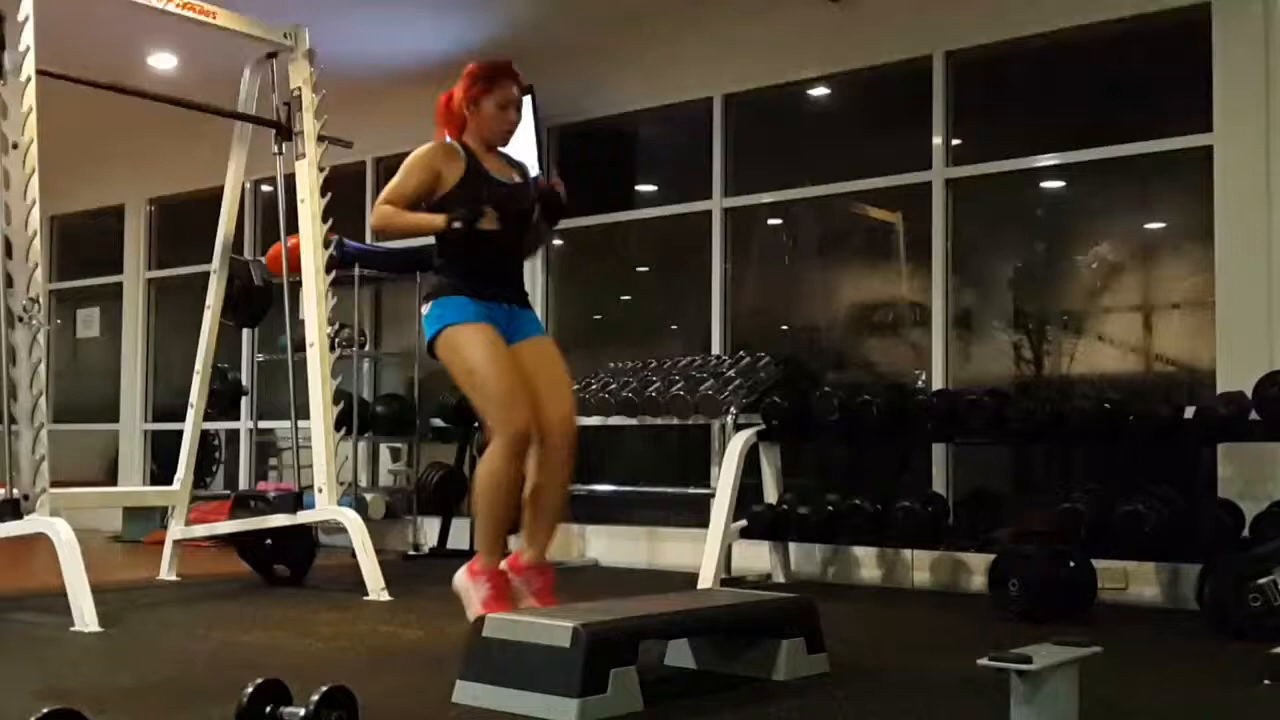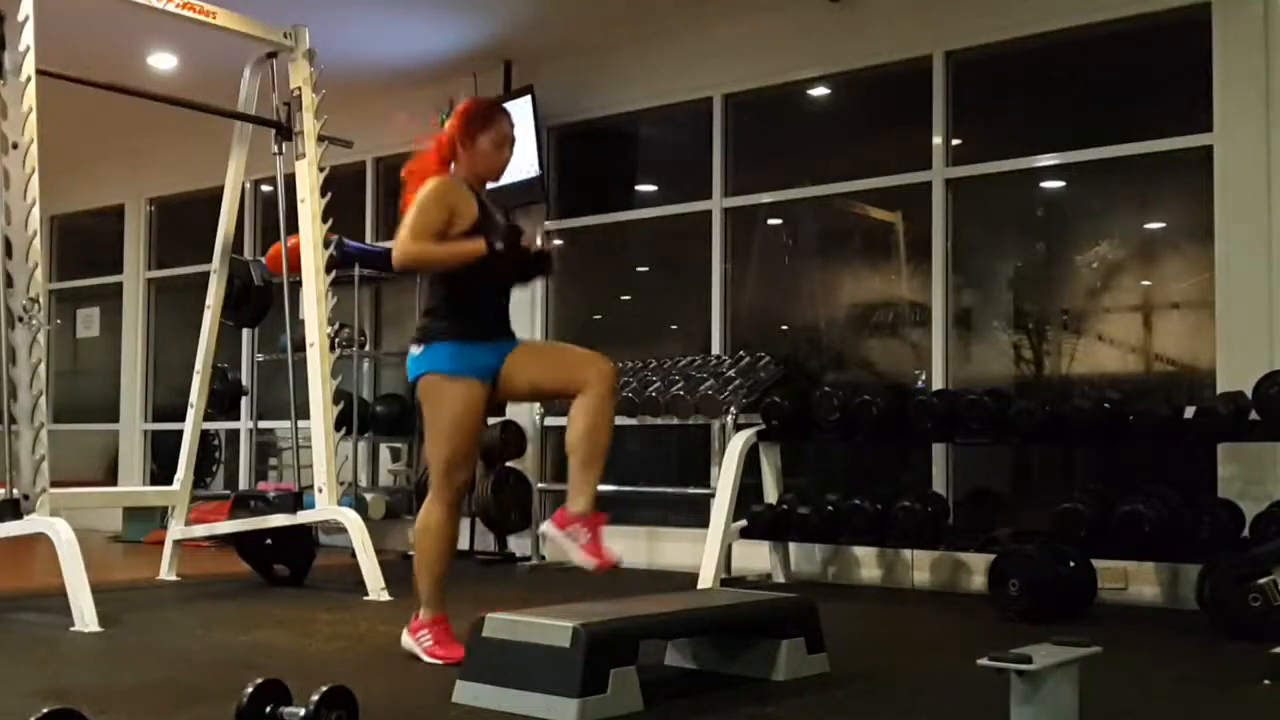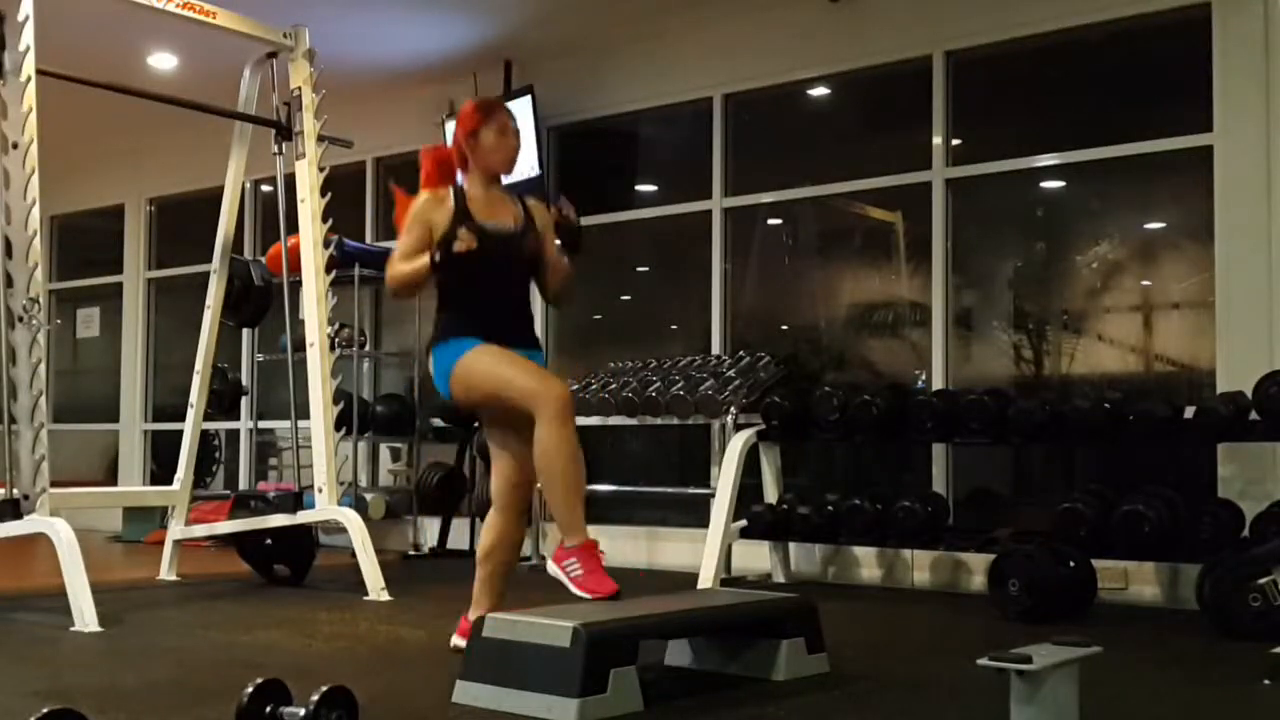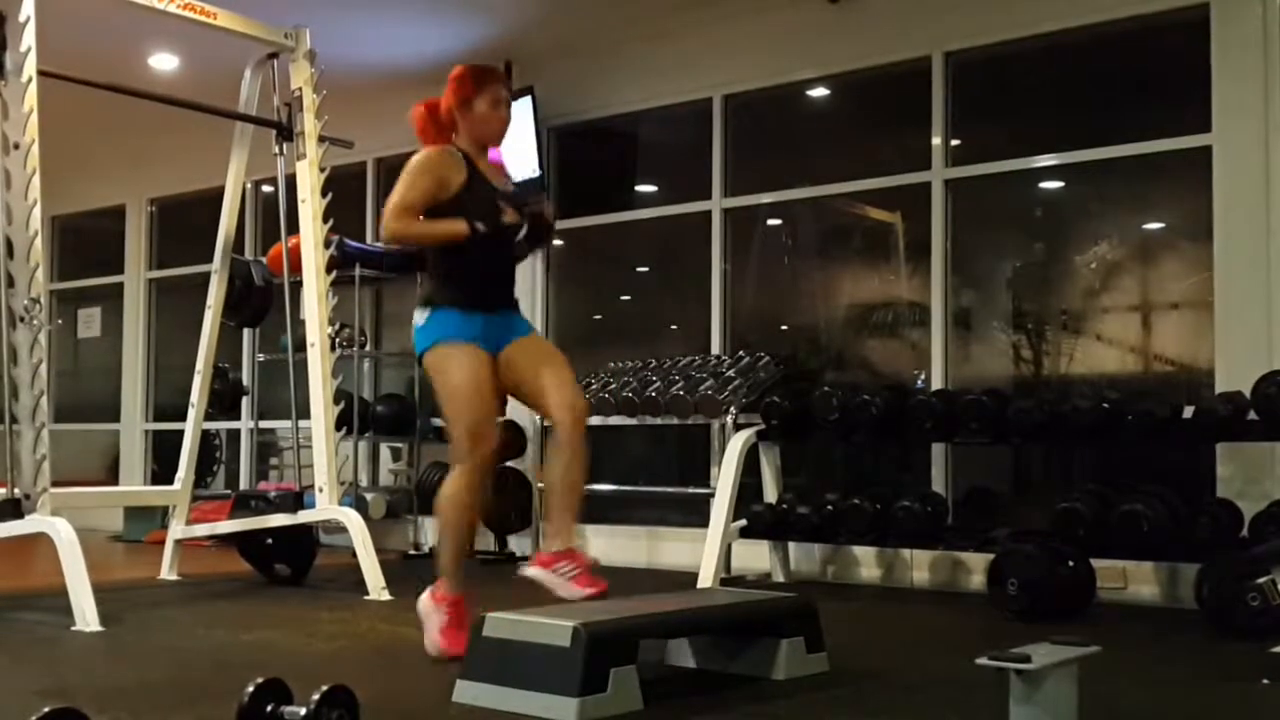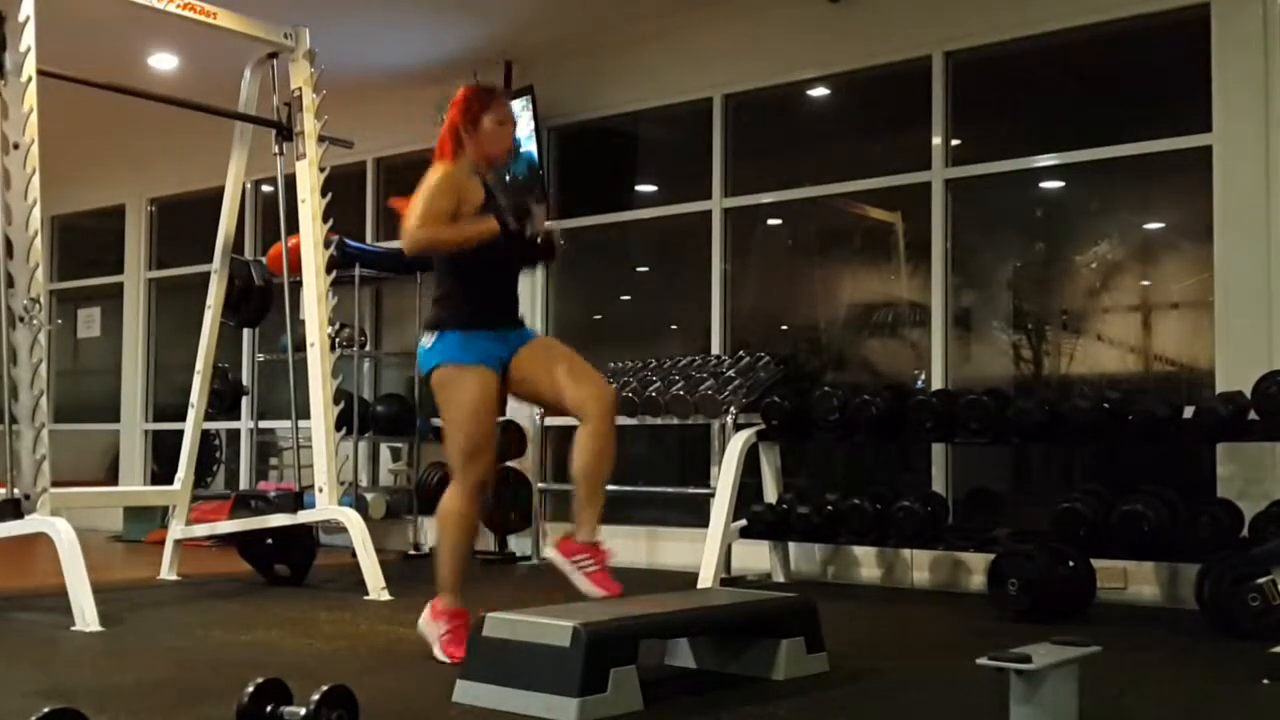
dt=1s
person 1, frame 1
left shoulder: (517, 172)
right shoulder: (438, 157)
right elbow: (382, 216)
left wrist: (548, 214)
right wrist: (453, 221)
left hip: (515, 309)
right hip: (458, 308)
left knee: (561, 428)
right knee: (514, 427)
left ankle: (529, 567)
right ankle: (484, 569)
person 1, frame 2
left shoulder: (489, 206)
right shoulder: (445, 190)
right elbow: (407, 255)
left wrist: (526, 264)
right wrist: (491, 247)
left hip: (499, 345)
right hip: (448, 349)
left knee: (598, 375)
right knee: (449, 486)
left ankle: (577, 518)
right ankle: (426, 621)
person 1, frame 3
left shoulder: (534, 212)
right shoulder: (436, 204)
left elbow: (557, 288)
right elbow: (395, 279)
left wrist: (566, 244)
right wrist: (437, 257)
left hip: (521, 351)
right hip: (463, 351)
left knee: (512, 494)
right knee: (554, 397)
left ankle: (477, 621)
right ankle: (576, 547)
person 1, frame 4
left shoulder: (498, 179)
right shoulder: (434, 163)
right elbow: (391, 225)
left wrist: (535, 234)
right wrist: (472, 228)
left hip: (503, 320)
right hip: (451, 321)
left knee: (570, 408)
right knee: (477, 456)
left ankle: (557, 552)
right ankle: (446, 593)
person 1, frame 5
left shoulder: (503, 192)
right shoulder: (452, 176)
right elbow: (414, 238)
left wrist: (532, 249)
right wrist: (498, 226)
left hip: (509, 334)
right hip: (460, 339)
left knee: (599, 401)
right knee: (473, 475)
left ankle: (582, 544)
right ankle: (447, 609)
